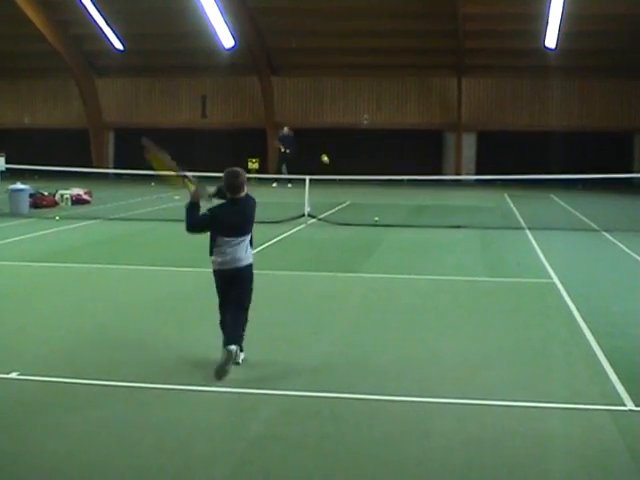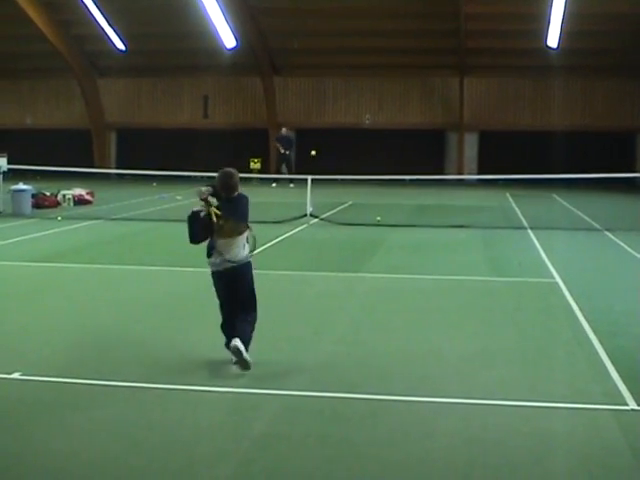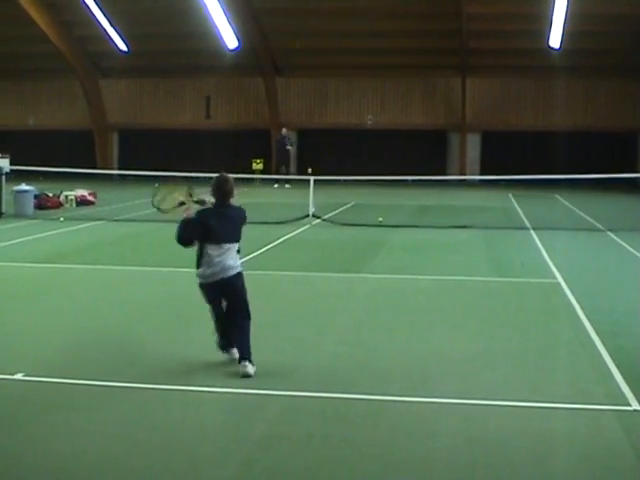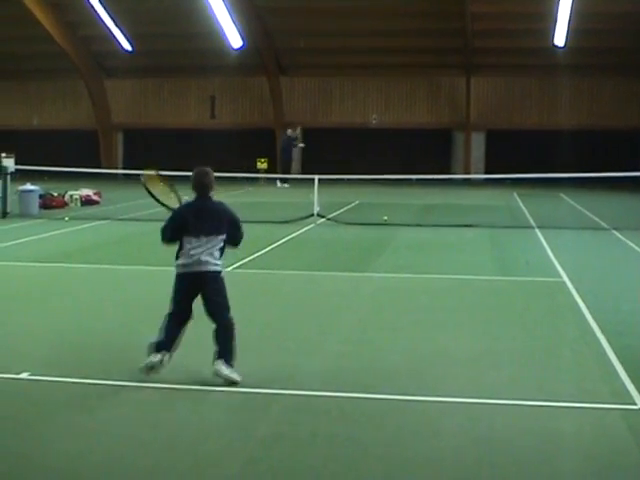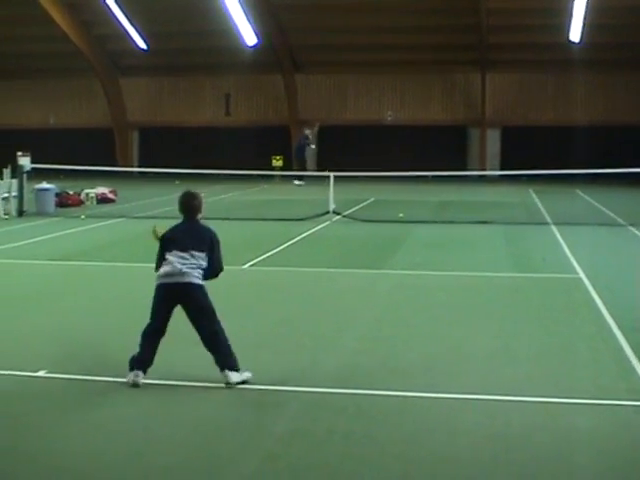
dt=0.2s
person 1, frame 1
left shoulder: (218, 212)
right shoulder: (250, 203)
left elbow: (193, 226)
right elbow: (237, 195)
left wrist: (193, 202)
right wrist: (218, 192)
left hip: (221, 268)
right hip: (243, 266)
left knee: (227, 310)
right knee: (238, 311)
left ankle: (233, 350)
right ankle: (233, 347)
person 1, frame 2
left shoulder: (214, 213)
right shoulder: (243, 200)
left elbow: (196, 238)
right elbow: (231, 197)
left wrist: (198, 215)
right wrist: (211, 191)
left hip: (220, 268)
right hip: (242, 264)
left knee: (228, 312)
right knee: (248, 311)
left ankle: (237, 349)
right ankle: (239, 341)
person 1, frame 3
left shoulder: (204, 216)
right shoulder: (238, 213)
left elbow: (184, 240)
left wrist: (186, 222)
left hip: (208, 276)
right hip: (232, 273)
left knee: (220, 314)
right knee: (241, 316)
left ankle: (230, 348)
right ankle: (244, 361)
person 1, frame 4
left shoulder: (183, 211)
right shoulder: (223, 211)
left elbow: (167, 237)
right elbow: (236, 239)
left hip: (185, 271)
right hip: (210, 271)
left knee: (177, 315)
right knee: (223, 318)
left ankle: (160, 353)
right ankle: (223, 363)
person 1, frame 5
left shoulder: (170, 234)
right shoulder: (209, 235)
left elbow: (159, 264)
right elbow: (216, 269)
left hip: (165, 283)
right hip: (192, 284)
left knee: (155, 328)
right knee: (212, 328)
left ankle: (137, 371)
right ankle: (230, 371)
